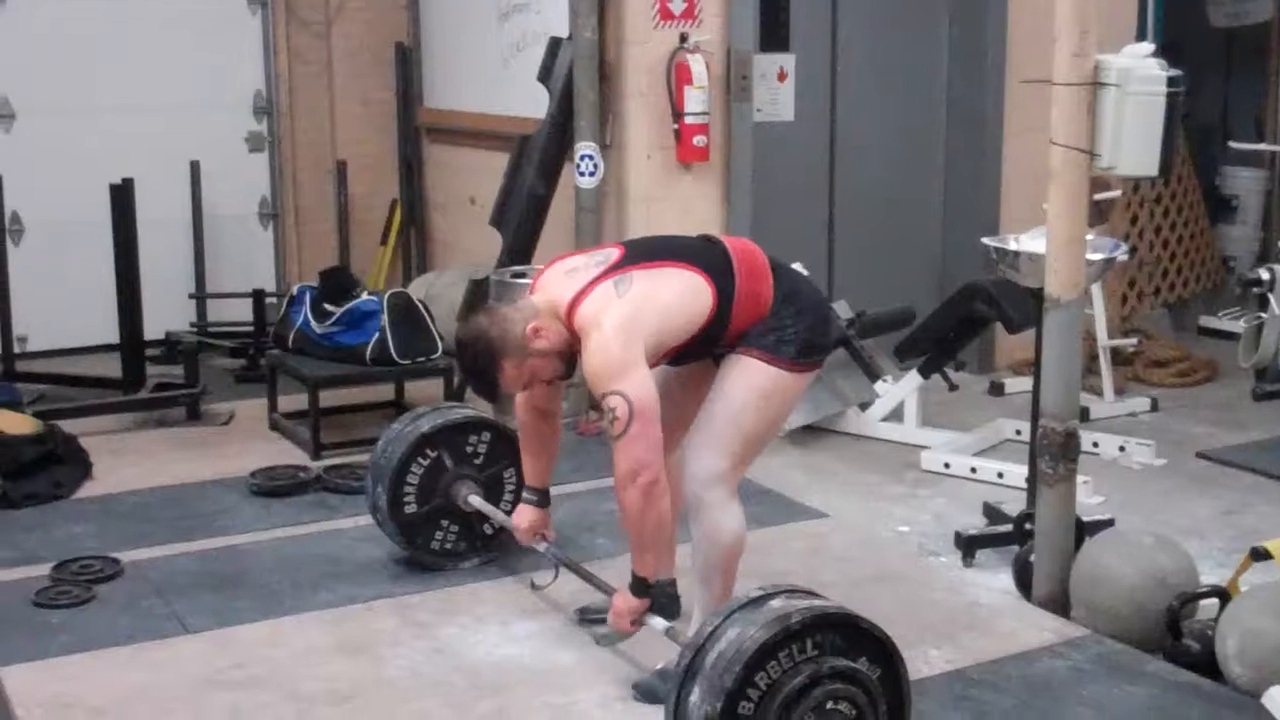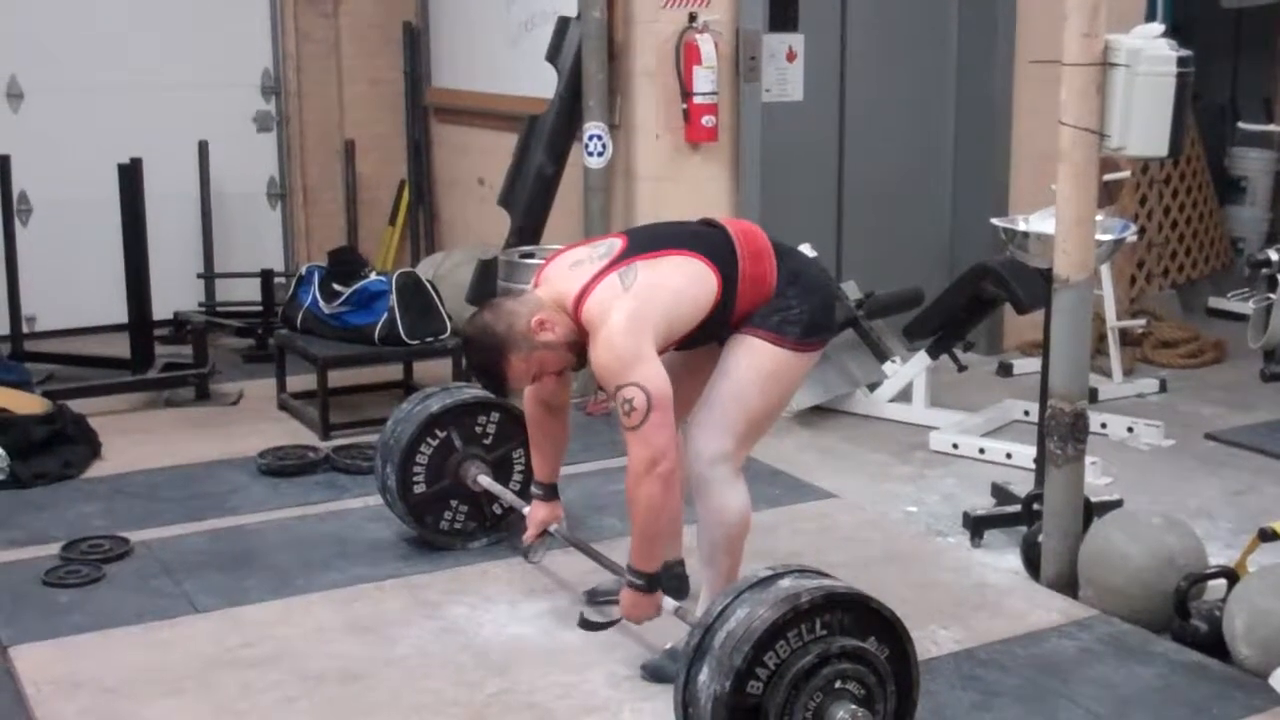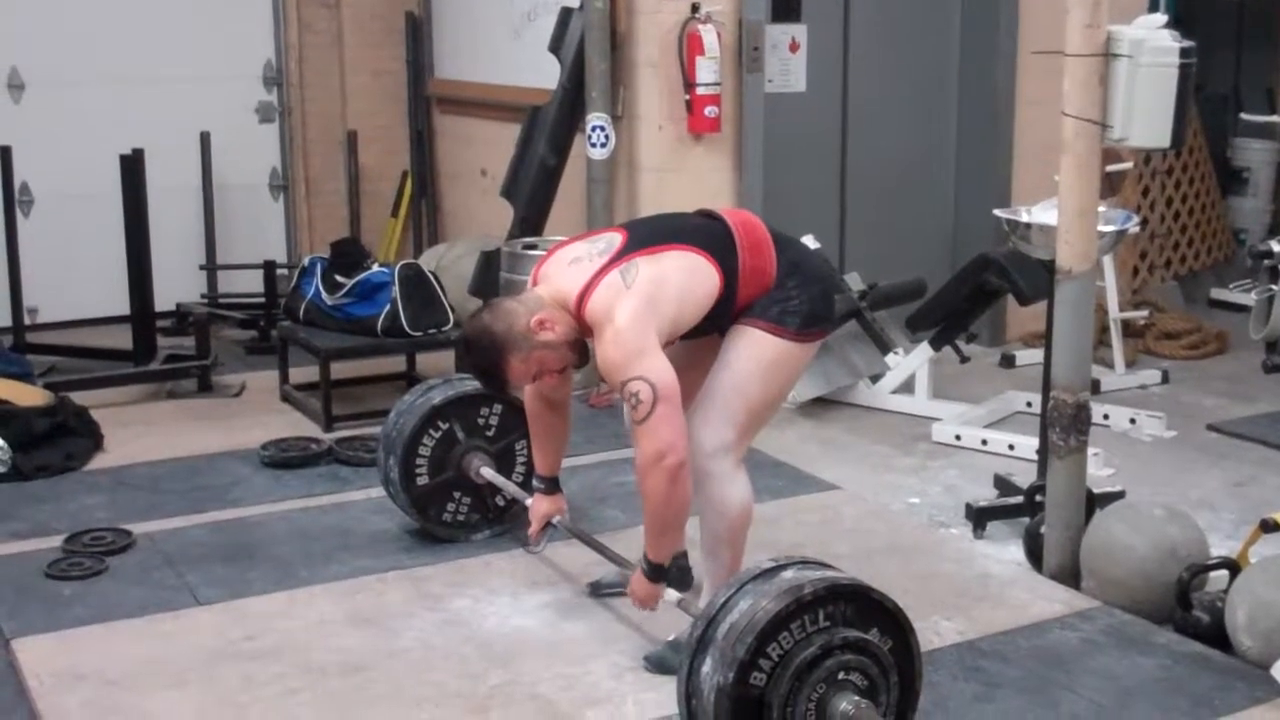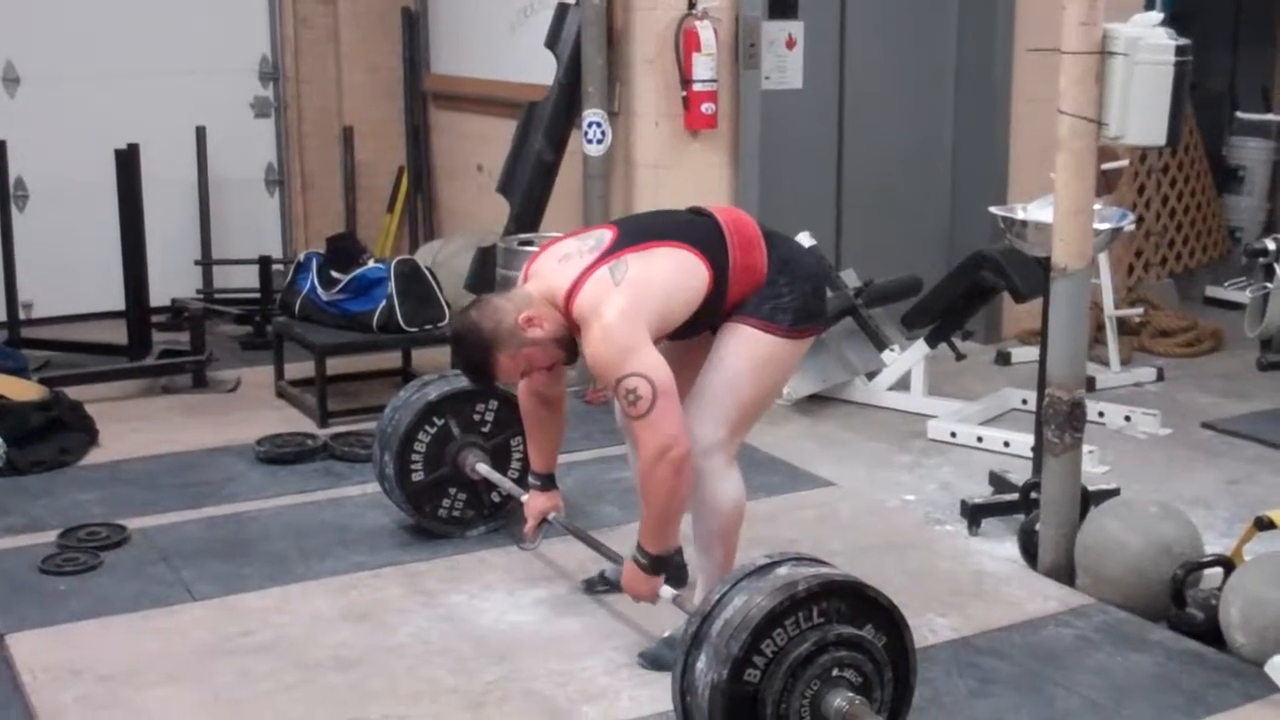
dt=0.5s
person 1, frame 1
left shoulder: (606, 338)
right shoulder: (540, 301)
left elbow: (640, 475)
right elbow: (537, 408)
left wrist: (638, 587)
right wrist: (534, 498)
left hip: (784, 320)
right hip: (723, 312)
left knee: (705, 477)
right knee: (645, 440)
right ankle: (662, 591)
person 1, frame 2
left shoulder: (615, 332)
right shoulder: (544, 294)
left elbow: (655, 465)
right elbow: (545, 403)
left wrist: (640, 583)
right wrist: (544, 494)
left hip: (789, 299)
right hip: (732, 287)
left knee: (709, 456)
right knee: (649, 424)
right ankle: (667, 569)
person 1, frame 3
left shoulder: (618, 327)
right shoulder: (541, 290)
left elbow: (666, 457)
right elbow: (546, 397)
left wrist: (654, 571)
right wrist: (546, 486)
left hip: (789, 290)
right hip: (732, 279)
left knee: (710, 446)
right knee: (650, 417)
right ankle: (672, 560)
person 1, frame 4
left shoulder: (608, 325)
right shoulder: (532, 286)
left elbow: (670, 449)
right elbow: (540, 393)
left wrist: (648, 562)
right wrist: (541, 483)
left hip: (779, 287)
right hip: (722, 274)
left knee: (704, 444)
right knee: (639, 415)
right ankle: (668, 556)
